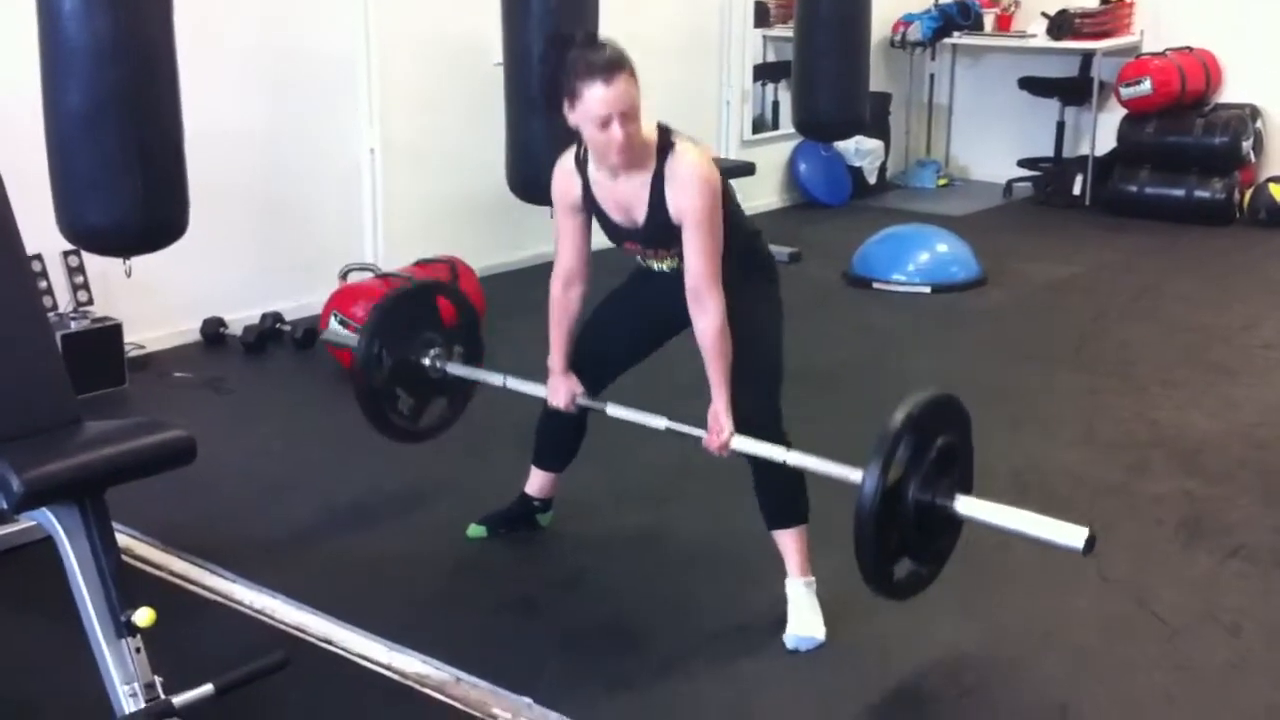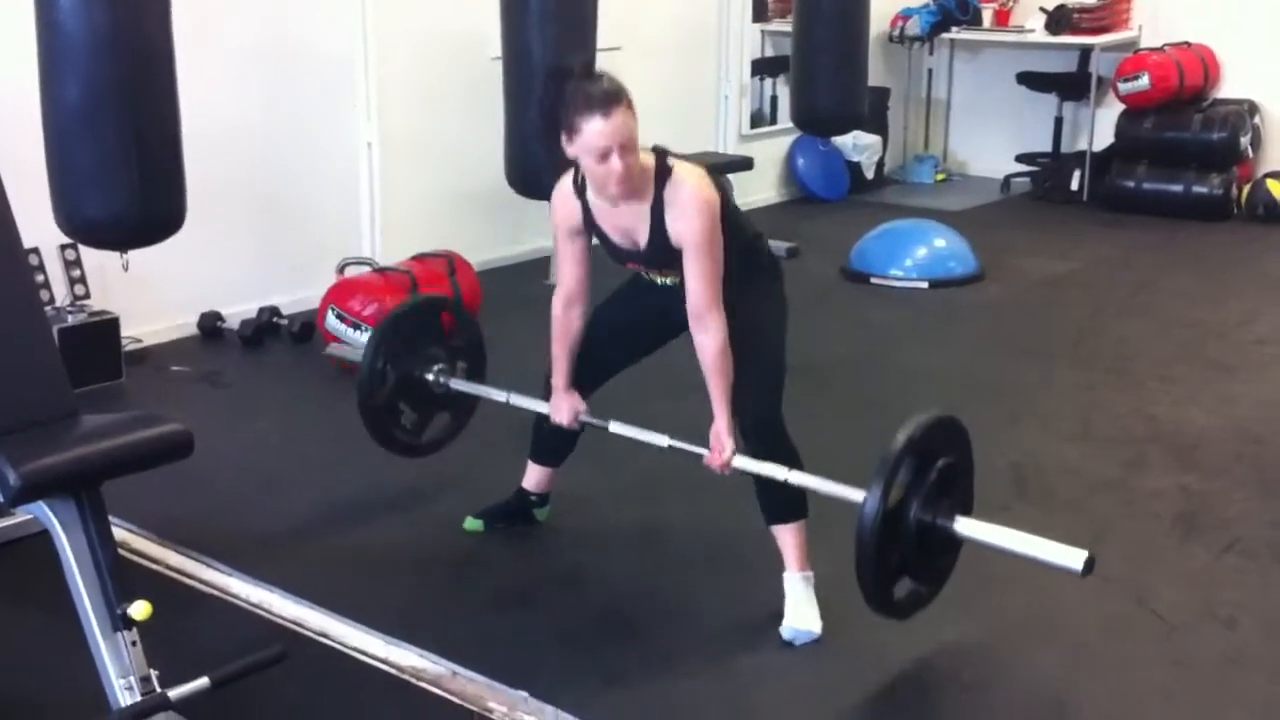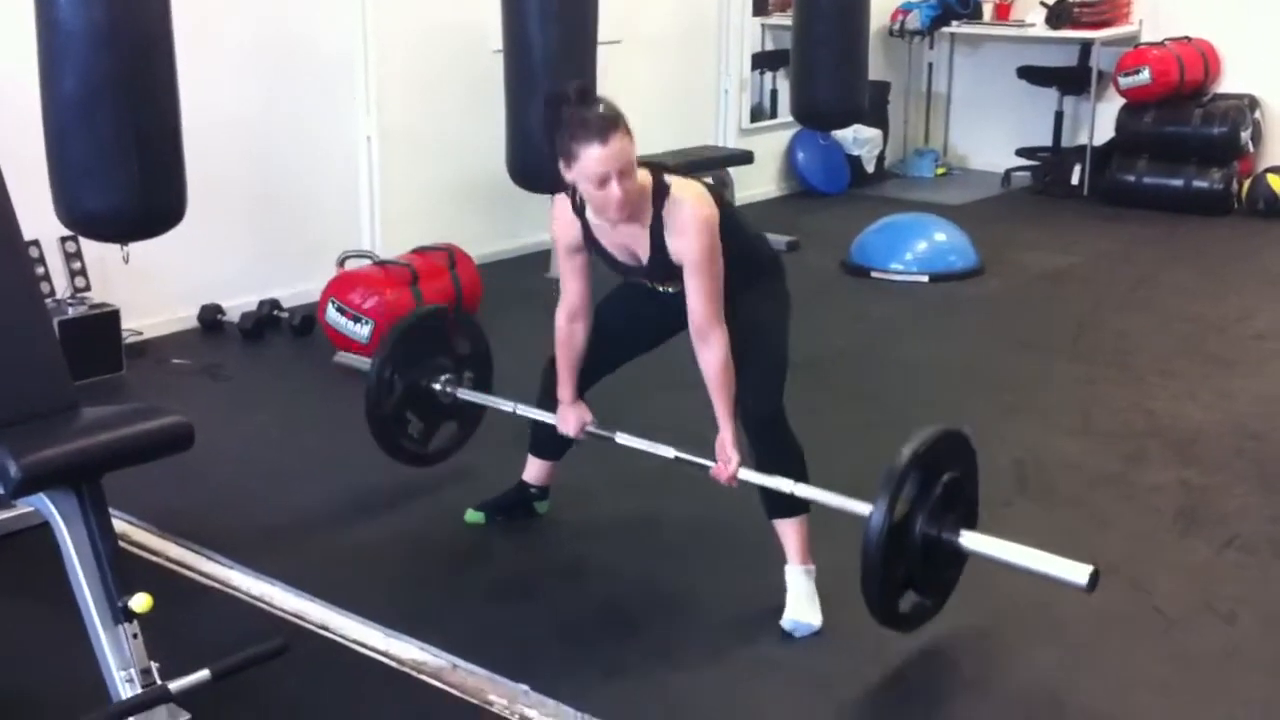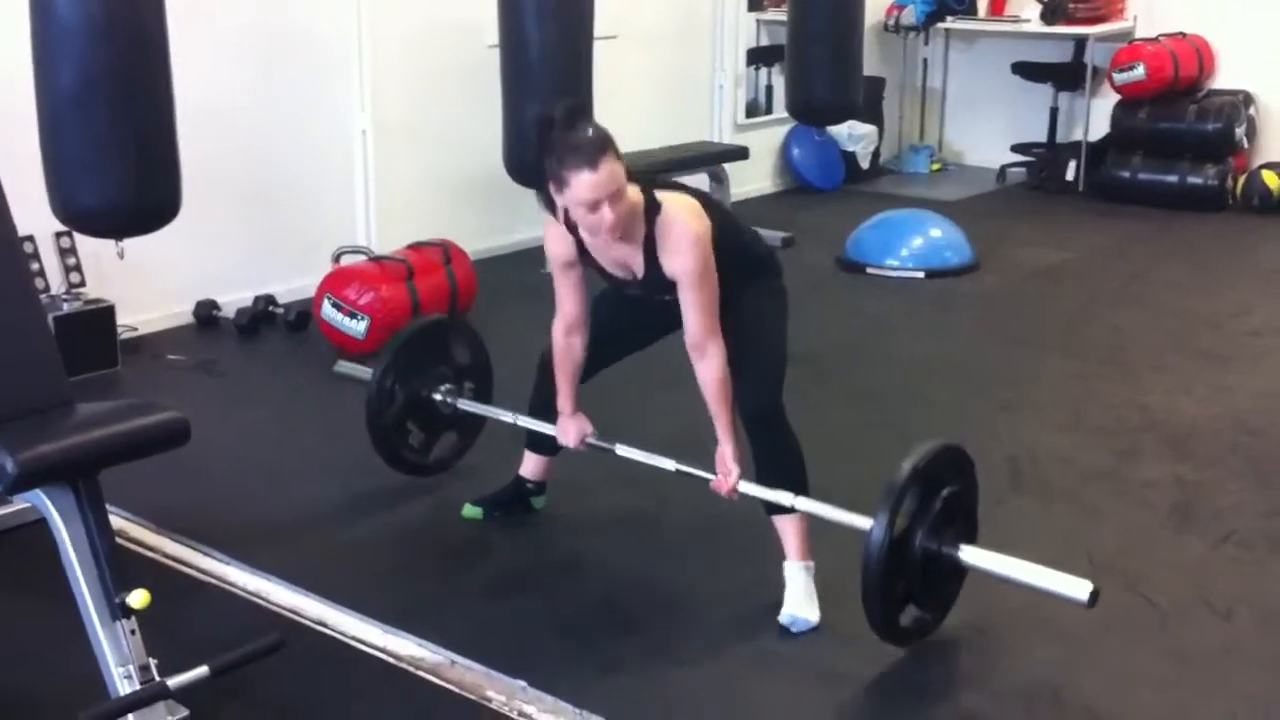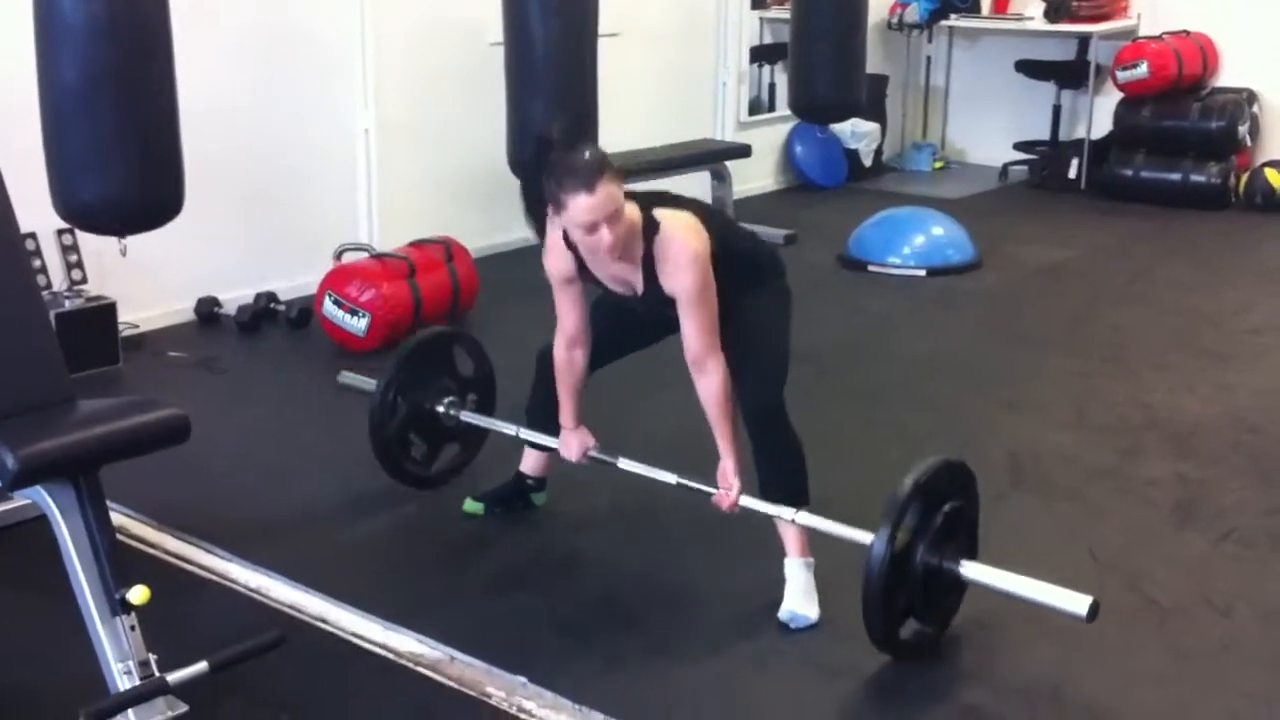
dt=0.1s
person 1, frame 1
left shoulder: (687, 172)
right shoulder: (570, 173)
left elbow: (705, 297)
right elbow: (569, 278)
left wrist: (720, 405)
right wrist: (558, 367)
left hip: (740, 283)
right hip: (656, 281)
left knee: (755, 422)
right knee: (570, 386)
left ankle: (800, 584)
right ankle: (533, 502)
person 1, frame 2
left shoulder: (686, 194)
right shoulder: (569, 199)
left elbow: (706, 317)
right elbow: (570, 298)
left wrist: (721, 420)
right wrist: (561, 388)
left hip: (743, 287)
right hip: (658, 286)
left knee: (757, 415)
right knee: (568, 375)
left ankle: (798, 579)
right ankle: (531, 497)
person 1, frame 3
left shoulder: (686, 211)
right shoulder: (568, 214)
left elbow: (708, 333)
right elbow: (574, 312)
left wrist: (725, 433)
right wrist: (568, 398)
left hip: (746, 286)
right hip: (659, 288)
left knee: (760, 411)
right knee: (564, 369)
left ankle: (799, 573)
right ankle: (531, 490)
person 1, frame 4
left shoulder: (679, 227)
right shoulder: (561, 233)
left elbow: (705, 346)
right elbow: (570, 328)
left wrist: (726, 445)
right wrist: (567, 411)
left hip: (745, 287)
right hip: (652, 293)
left knee: (759, 405)
right knee: (556, 364)
left ankle: (798, 569)
right ankle: (528, 487)
person 1, frame 5
left shoulder: (678, 244)
right shoulder: (560, 249)
left elbow: (704, 362)
right elbow: (572, 340)
left wrist: (727, 459)
right wrist: (569, 424)
left hip: (748, 289)
right hip: (652, 301)
left knee: (761, 406)
right knee: (552, 364)
left ankle: (798, 566)
right ankle: (528, 481)
